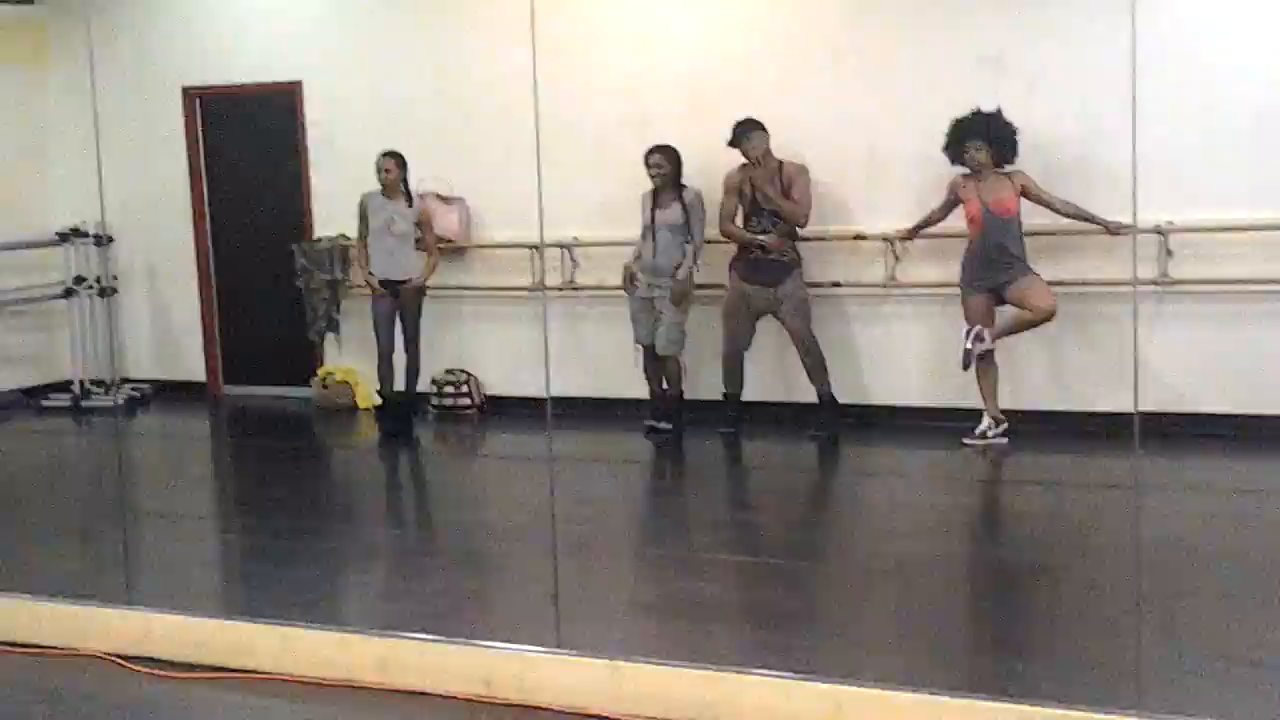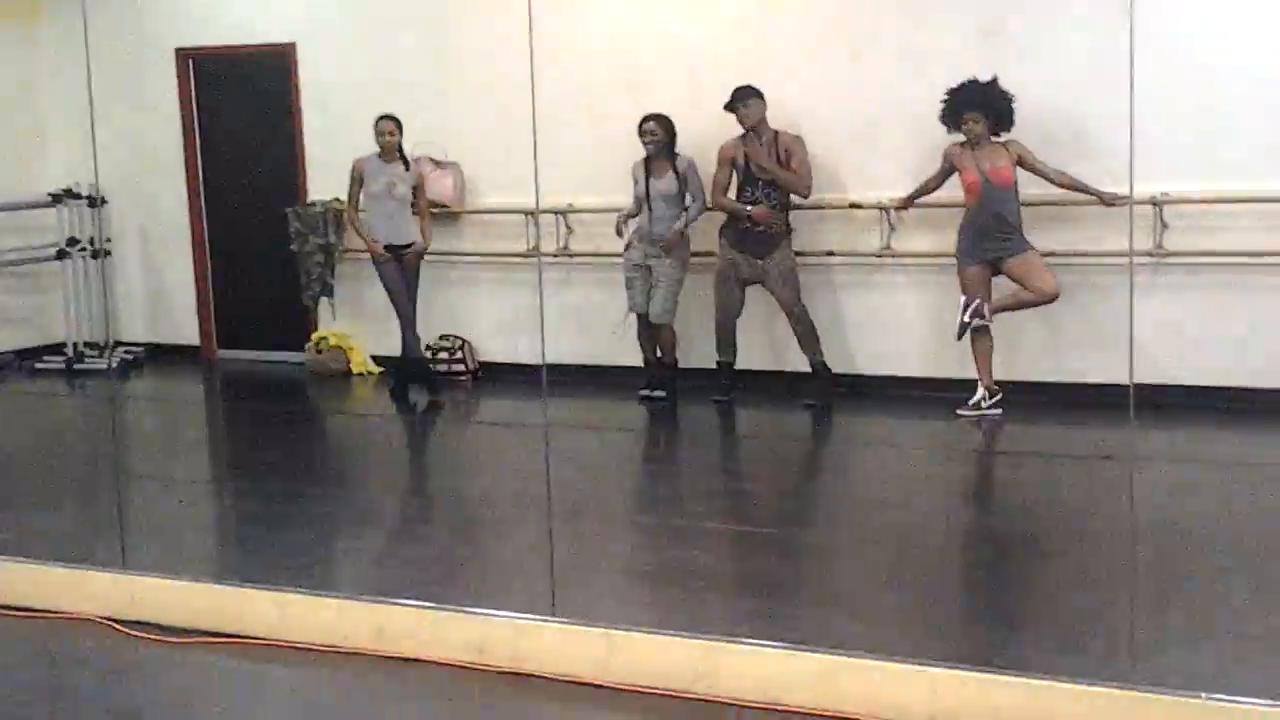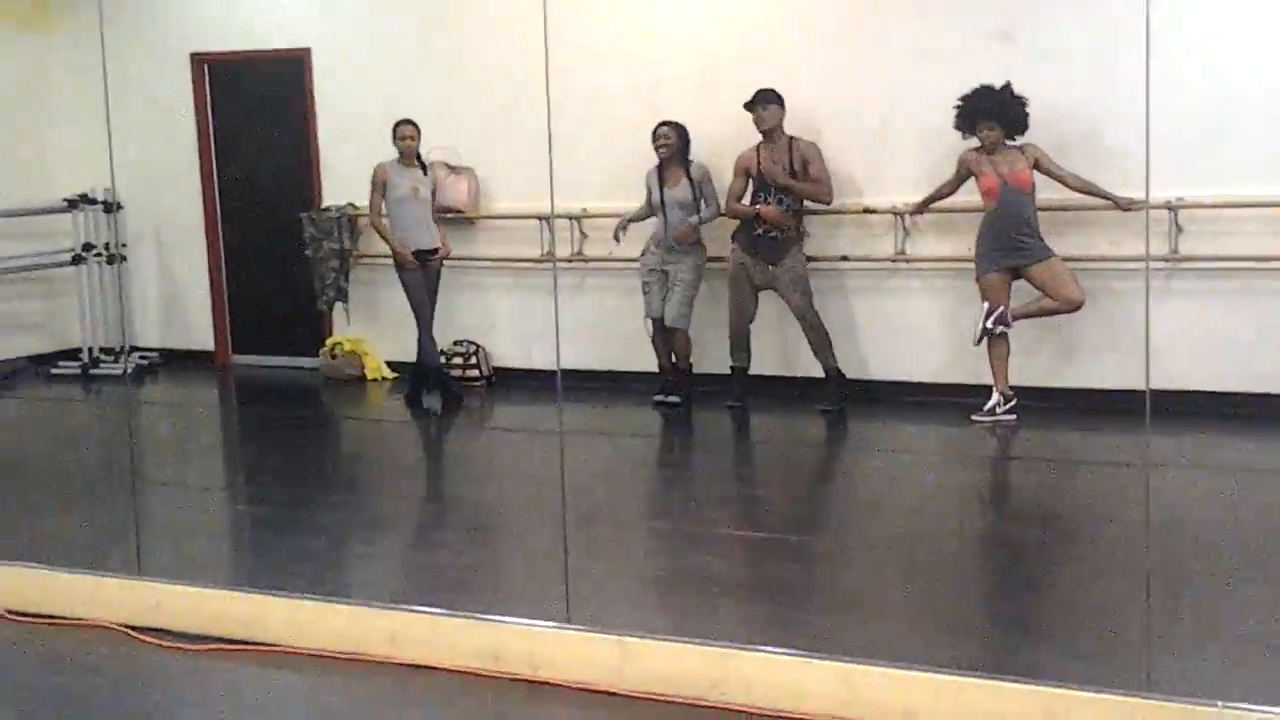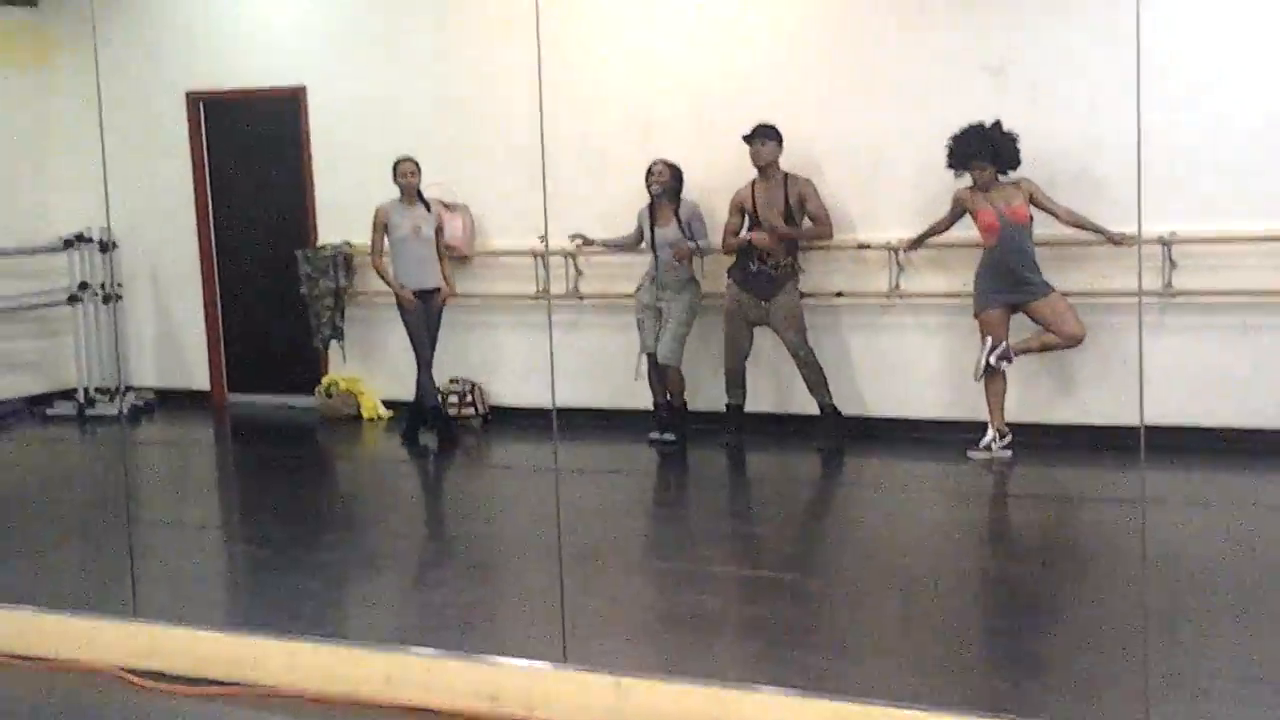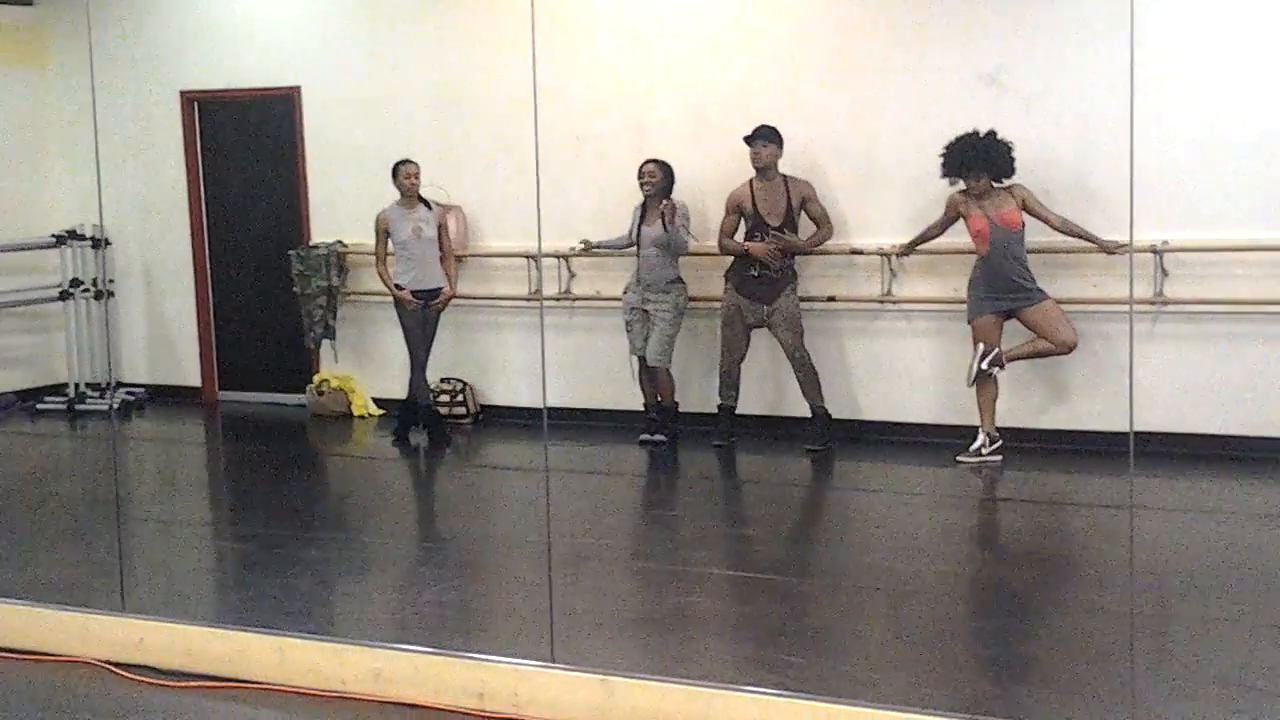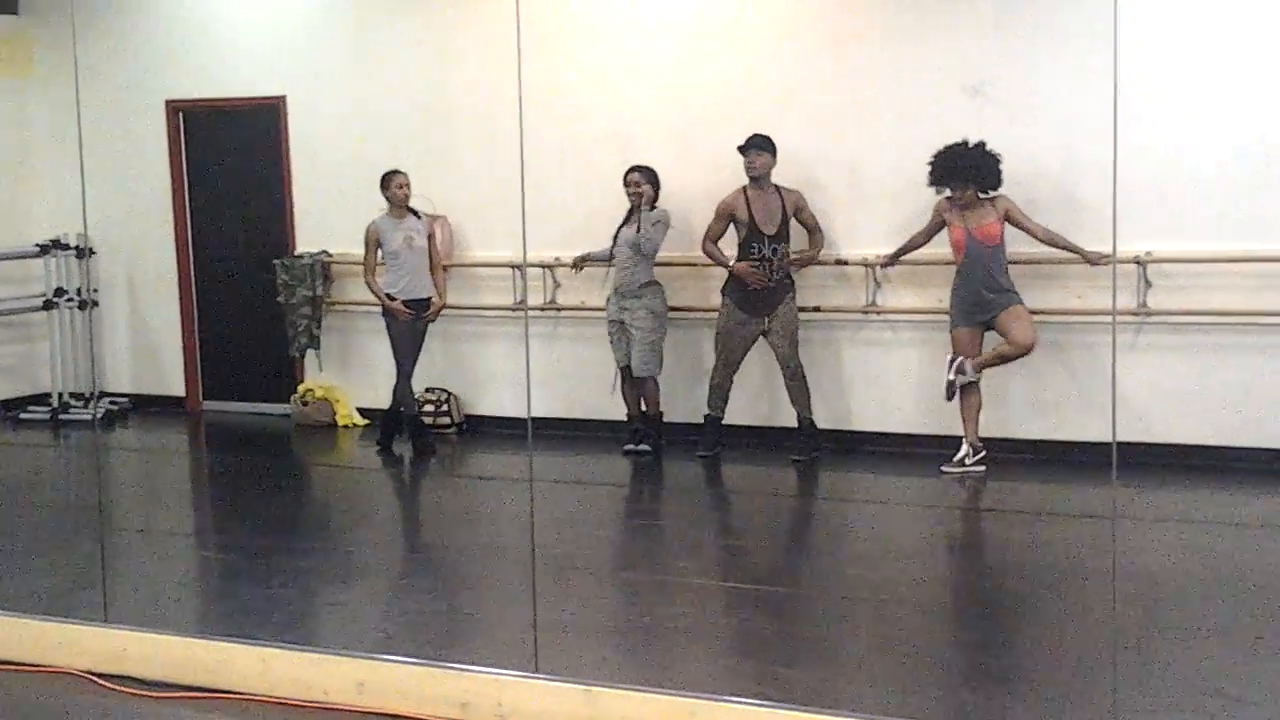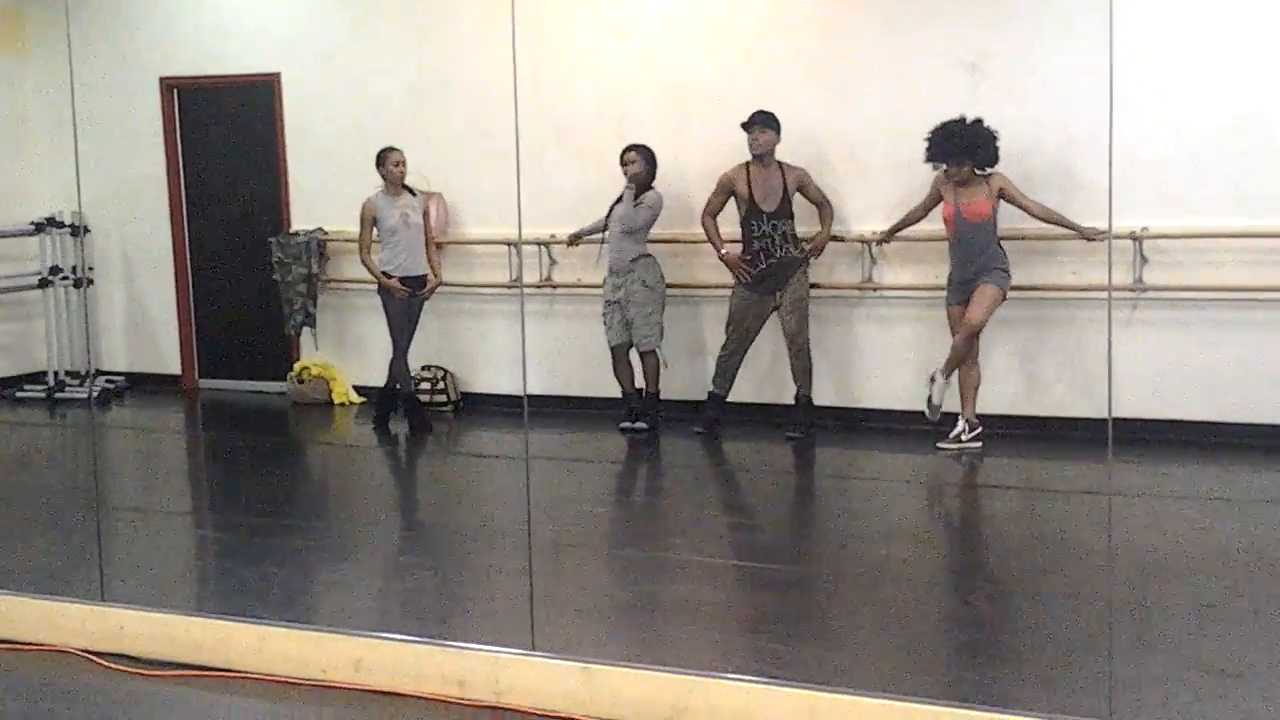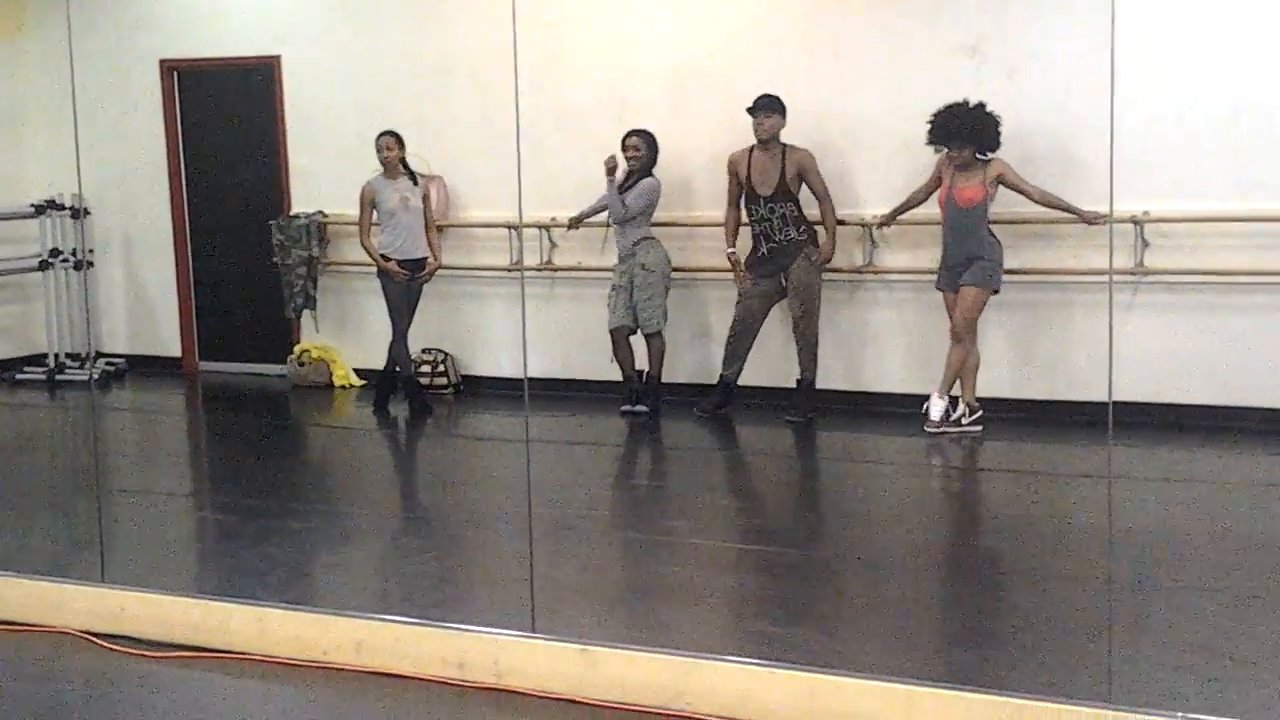
dt=0.3s
person 1, frame 1
left shoulder: (1015, 180)
right shoulder: (959, 186)
left elbow: (1058, 205)
right elbow: (940, 213)
left wrist: (1103, 223)
right wrist: (913, 230)
left hip: (1013, 269)
right hip: (976, 273)
left knee: (1046, 306)
right knee: (982, 351)
left ankle: (986, 335)
right ankle: (994, 421)
person 1, frame 2
left shoulder: (1012, 149)
right shoulder: (955, 153)
left elbow: (1054, 175)
right elbow: (935, 182)
left wrist: (1098, 193)
right wrist: (909, 199)
left hip: (1010, 241)
right hip: (973, 243)
left knee: (1048, 290)
right knee: (979, 322)
left ankle: (984, 309)
right ankle: (987, 392)
person 1, frame 3
left shoulder: (1028, 153)
right shoulder: (971, 159)
left elbow: (1069, 179)
right elbow: (949, 187)
left wrist: (1113, 198)
right wrist: (923, 204)
left hip: (1030, 244)
right hip: (993, 248)
left knee: (1074, 299)
right knee: (996, 326)
left ankle: (1007, 315)
right ankle: (1003, 398)
person 1, frame 4
left shoulder: (1023, 188)
right shoulder: (966, 197)
left elbow: (1063, 214)
right elbow: (945, 223)
left wrist: (1106, 233)
right wrist: (918, 241)
left hip: (1029, 280)
right hip: (993, 284)
left knee: (1074, 333)
right knee: (993, 362)
left ankle: (1009, 351)
right ankle: (998, 434)
person 1, frame 5
left shoulder: (1016, 194)
right shoulder: (959, 201)
left elbow: (1056, 221)
right elbow: (938, 227)
left wrist: (1099, 241)
right wrist: (910, 246)
left hip: (1022, 286)
right hip: (985, 291)
left knee: (1067, 340)
right knee: (986, 367)
left ankle: (999, 358)
right ankle: (989, 439)
person 1, frame 6
left shoulder: (999, 205)
right shoulder: (945, 209)
left elbow: (1039, 232)
right elbow: (923, 236)
left wrist: (1083, 253)
right wrist: (895, 256)
left hip: (1001, 295)
right hip: (965, 300)
left knee: (1024, 341)
right knee: (968, 379)
left ankle: (967, 367)
right ankle: (972, 449)
person 1, frame 7
left shoulder: (994, 183)
right shoulder: (943, 182)
left elbow: (1034, 208)
right elbow: (921, 210)
left wrist: (1079, 229)
right wrist: (890, 232)
left hip: (991, 269)
right hip: (959, 275)
left knee: (973, 322)
right knee: (968, 347)
left ankle: (941, 377)
right ankle: (969, 425)
person 1, frame 8
left shoulder: (993, 168)
right shoulder: (945, 165)
left elbow: (1034, 193)
right elbow: (923, 193)
left wrist: (1079, 213)
right wrist: (892, 215)
left hip: (981, 259)
right hip: (952, 261)
left knee: (961, 330)
right knee: (964, 335)
left ankle: (940, 399)
right ankle: (969, 408)
person 2, frame 1
left shoulder: (794, 172)
right shoulder: (736, 178)
left elbow: (801, 218)
right elbow: (725, 226)
left wrist: (766, 187)
right wrist: (762, 239)
left hip: (786, 271)
right hip: (746, 272)
left knee: (804, 339)
right knee: (734, 344)
left ankle: (827, 405)
right ankle: (732, 407)
person 2, frame 2
left shoulder: (790, 143)
right shoulder: (730, 149)
left elbow: (804, 188)
right elbow: (717, 198)
left wrist: (765, 162)
right wrist: (750, 211)
left hip: (775, 241)
right hip: (736, 242)
left knee: (794, 308)
right knee: (726, 312)
left ankle: (821, 374)
right ankle: (726, 375)
person 2, frame 3
left shoulder: (805, 150)
right shoulder: (746, 159)
left elbow: (826, 194)
right elbow: (731, 206)
left wrist: (783, 180)
right wrist: (759, 210)
left hip: (787, 248)
right hip: (747, 247)
left knee: (806, 313)
right knee: (740, 318)
left ankle: (835, 379)
right ankle: (739, 380)
person 2, frame 4
left shoulder: (800, 187)
right shoulder: (742, 196)
left elbow: (826, 230)
right elbow: (727, 244)
left wrist: (786, 231)
right wrist: (752, 238)
left hip: (781, 284)
right hip: (742, 284)
left knee: (800, 350)
right knee: (735, 354)
left ankle: (829, 414)
right ankle: (735, 416)
person 2, frame 5
left shoulder: (800, 189)
right shoulder: (740, 196)
left elbow: (826, 227)
right elbow: (723, 241)
left wrist: (804, 244)
right wrist: (748, 247)
left hip: (781, 286)
right hip: (741, 285)
left knee: (797, 353)
right knee: (731, 355)
left ankle: (821, 419)
right ankle: (726, 419)
person 2, frame 6
left shoulder: (792, 199)
right shoulder: (732, 203)
left elbow: (816, 231)
right elbow: (708, 243)
left wrist: (812, 254)
right wrist: (732, 265)
left hip: (780, 295)
right hip: (740, 296)
left knee: (790, 363)
right knee: (724, 365)
left ankle: (807, 430)
right ankle: (713, 429)
person 2, frame 7
left shoulder: (795, 175)
right shoulder: (733, 178)
left elbow: (824, 204)
right elbow: (708, 216)
left wrist: (824, 234)
right wrist: (723, 252)
left hip: (792, 270)
right hip: (752, 272)
left knee: (797, 338)
right knee: (735, 341)
left ankle: (803, 408)
right ankle: (714, 405)
person 2, frame 8
left shoulder: (799, 158)
right shoulder: (738, 161)
left elbow: (824, 199)
right elbow: (733, 206)
left wrist: (830, 241)
right wrist: (731, 250)
left hip: (801, 252)
right hip: (761, 256)
left knee: (804, 323)
right knee: (742, 323)
left ankle: (805, 393)
right ankle: (725, 389)
person 3, frame 1
left shoulder: (690, 197)
right shoulder: (647, 197)
left elbow: (697, 240)
left wrist: (684, 276)
right wrist: (631, 262)
left hip: (672, 281)
right hip: (643, 279)
left knee: (667, 348)
right knee: (648, 347)
left ankle: (674, 409)
right ankle: (657, 405)
person 3, frame 2
left shoulder: (684, 165)
right shoulder: (638, 167)
left elbow: (699, 203)
left wrist: (679, 228)
right wrist: (625, 215)
left hip: (669, 249)
right hip: (638, 247)
left knee: (660, 316)
right knee: (642, 315)
left ankle: (667, 376)
right ankle: (651, 374)
person 3, frame 3
left shoulder: (698, 171)
right shoulder: (652, 175)
left elbow: (714, 208)
left wrist: (694, 221)
right wrist: (627, 219)
left hip: (687, 255)
right hip: (656, 253)
left knee: (675, 322)
right knee: (657, 320)
left ankle: (683, 382)
right ankle: (666, 380)
person 3, frame 4
left shoulder: (688, 209)
right shoulder: (645, 213)
left elbow: (706, 245)
right elbow: (633, 241)
left wrist: (690, 248)
right wrist: (595, 242)
left hip: (681, 292)
right hip: (651, 289)
left knee: (667, 358)
right knee: (652, 357)
left ankle: (678, 420)
right ankle: (662, 417)
person 3, frame 5
left shoulder: (677, 208)
right shoulder: (638, 211)
left elbow: (682, 249)
left wrist: (671, 222)
right wrist: (597, 244)
left hip: (667, 293)
right hip: (637, 292)
left knee: (657, 360)
right knee: (643, 359)
left ankle: (669, 421)
right ankle: (652, 418)
person 3, frame 6
left shoulder: (659, 215)
right shoulder: (628, 217)
left elbow: (648, 248)
left wrist: (646, 208)
right wrist: (589, 256)
left hip: (645, 300)
right hip: (618, 300)
left knee: (643, 370)
right knee: (626, 370)
left ankle: (653, 431)
right ankle: (636, 429)
person 3, frame 7
left shoulder: (652, 197)
right shoulder: (627, 195)
left elbow: (627, 224)
right elbow: (610, 220)
left wrist: (630, 187)
right wrist: (582, 232)
left hip: (641, 275)
right hip: (615, 277)
left knee: (645, 345)
right knee: (618, 347)
left ankle: (650, 408)
right ankle: (632, 406)
person 3, frame 8
left shoulder: (649, 184)
right shoulder: (628, 178)
left elbow: (618, 214)
right elbow: (610, 200)
left wrist: (610, 178)
right wrist: (582, 215)
left hip: (646, 258)
right hip: (625, 261)
left knee: (651, 328)
right knee: (618, 330)
left ankle: (651, 392)
right ankle: (633, 389)
person 4, frame 1
left shoulder: (417, 207)
right shoulder: (368, 202)
left elbow: (431, 251)
right elbow: (362, 243)
left wrist: (421, 278)
right wrist: (367, 274)
left hip: (409, 283)
right hip: (382, 284)
left knee: (411, 346)
right knee: (384, 347)
left ankle: (407, 407)
right ankle: (388, 405)
person 4, frame 2
left shoulder: (412, 172)
right shoulder: (362, 166)
left elbow: (424, 214)
right elbow: (352, 209)
left wrist: (425, 241)
right wrist: (368, 241)
left hip: (409, 248)
right hip: (382, 248)
left knee: (409, 313)
right knee: (405, 312)
left ankle: (405, 375)
right ankle: (420, 371)
person 4, frame 3
left shoulder: (429, 174)
right shoulder: (384, 172)
right elbow: (375, 217)
left wrist: (444, 245)
right wrist: (398, 248)
left hip: (432, 253)
right hip: (406, 255)
left knee: (426, 321)
right knee: (425, 320)
left ankle: (417, 386)
right ankle: (443, 384)
person 4, frame 4
left shoulder: (432, 211)
right shoulder: (386, 212)
right elbow: (376, 258)
left wrist: (449, 284)
right wrist: (397, 289)
left hip: (434, 292)
right hip: (409, 293)
left knee: (426, 360)
right knee: (424, 360)
left ankle: (413, 424)
right ankle: (440, 422)
person 4, frame 5
left shoulder: (434, 213)
right shoulder: (386, 218)
left elbow: (448, 255)
right elbow: (380, 263)
left wrist: (451, 287)
right wrist: (395, 292)
left hip: (434, 293)
right hip: (407, 294)
left knee: (421, 361)
right knee: (418, 360)
left ankle: (405, 421)
right ankle: (433, 422)
person 4, frame 6
left shoulder: (425, 223)
right shoulder: (377, 228)
left elbow: (436, 266)
right elbow: (369, 274)
left wrist: (441, 298)
right wrist: (387, 302)
left hip: (423, 303)
right hip: (397, 305)
left knee: (407, 370)
right knee: (404, 370)
left ankle: (388, 430)
right ankle: (417, 433)
person 4, frame 7
left shoulder: (419, 200)
right shoulder: (372, 205)
left elbow: (430, 243)
right elbow: (364, 252)
left wrist: (437, 276)
right wrist: (384, 280)
left hip: (419, 280)
right hip: (393, 282)
left knee: (403, 347)
right knee: (401, 346)
left ankle: (384, 406)
right ankle: (413, 410)
person 4, frame 8
left shoulder: (419, 183)
right shoulder: (372, 188)
left elbow: (430, 227)
right elbow: (364, 235)
left wrist: (436, 258)
right wrist: (382, 263)
left hip: (418, 263)
right hip: (391, 265)
left knee: (402, 329)
right knee: (400, 329)
left ankle: (384, 388)
right ankle: (414, 392)
